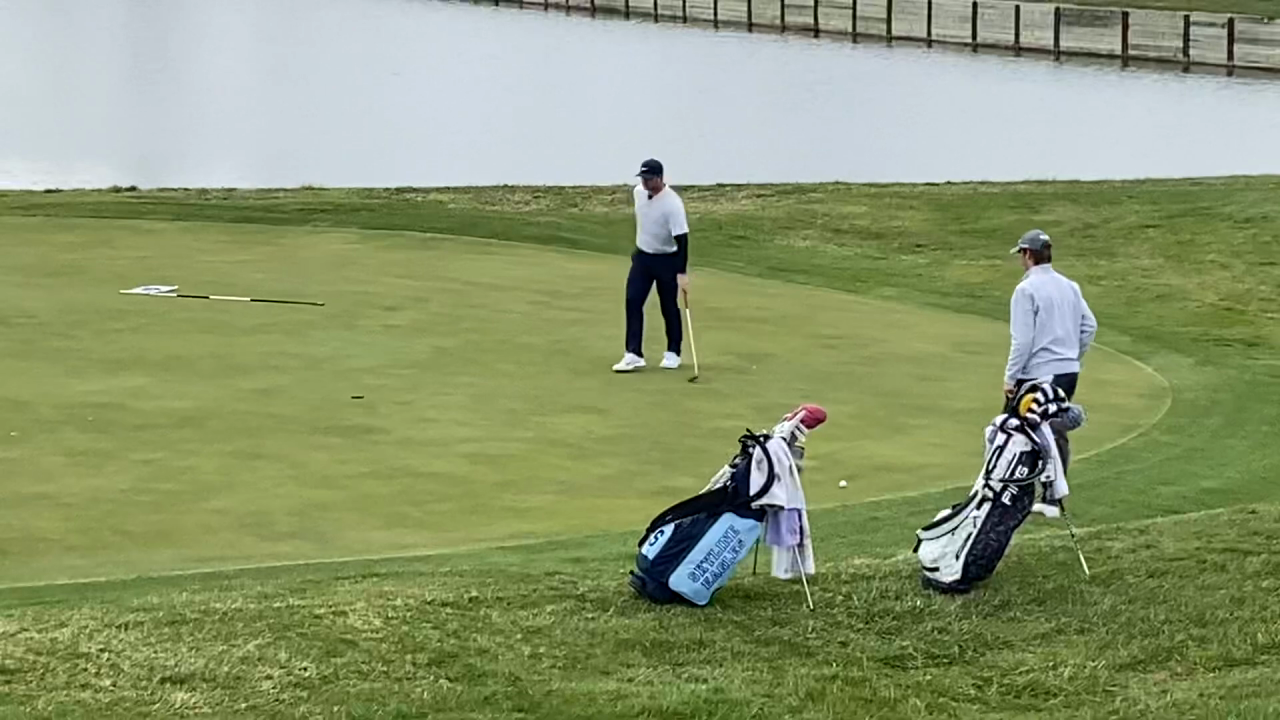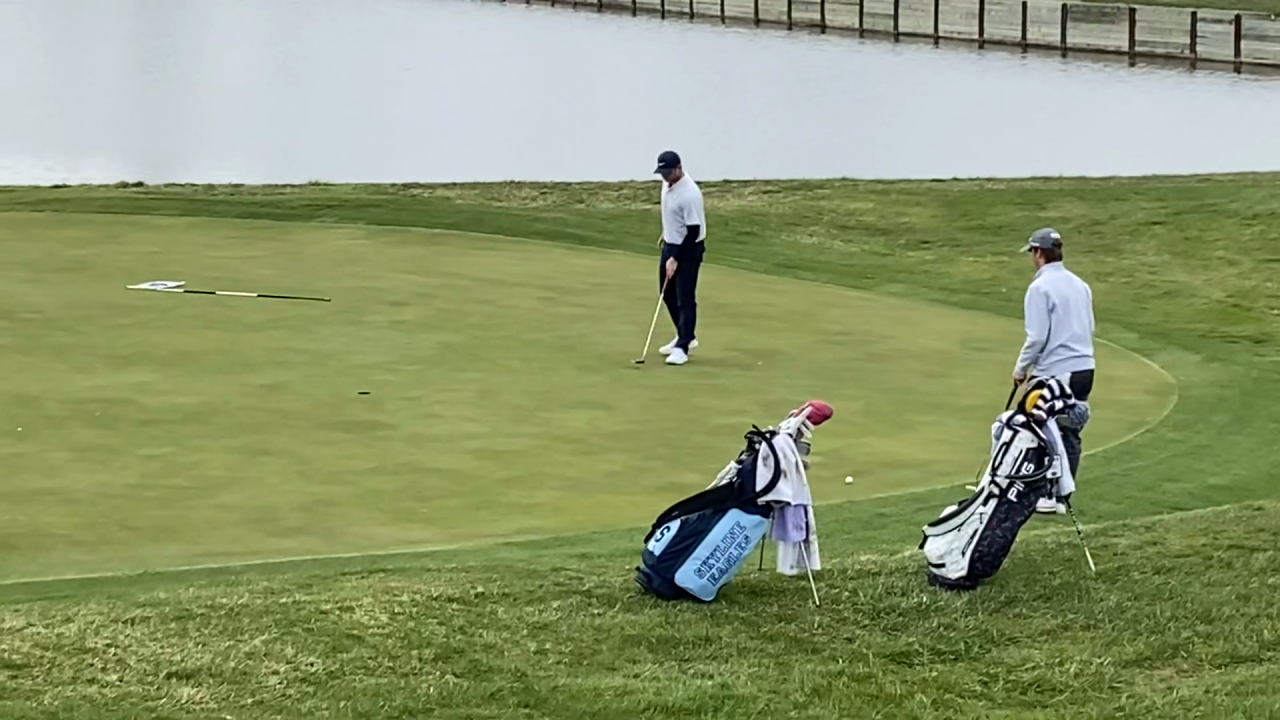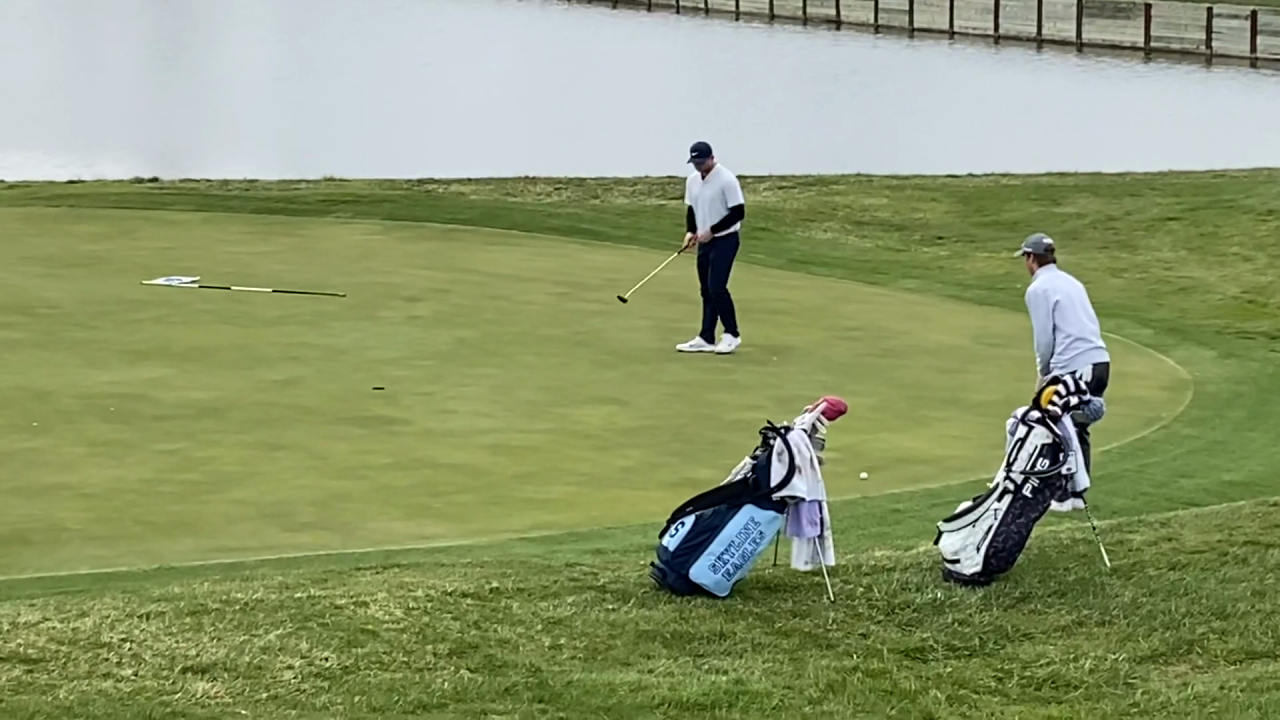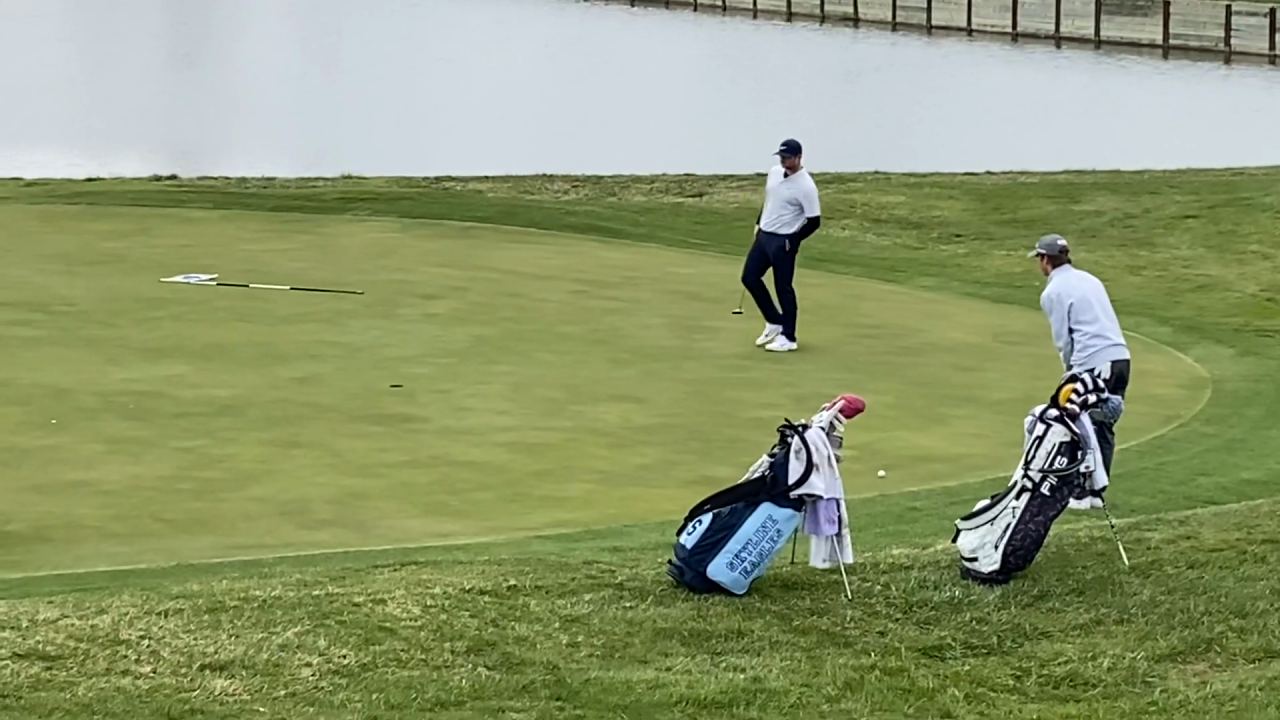
dt=0.7s
person 1, frame 1
left shoulder: (1026, 289)
right shoulder: (1070, 286)
left elbow: (1022, 340)
right elbow: (1089, 327)
left wrist: (1010, 377)
left hip: (1036, 376)
right hip: (1068, 373)
right knee: (1057, 433)
person 1, frame 2
left shoulder: (1040, 287)
right shoulder: (1079, 284)
left elbow: (1037, 336)
right elbow: (1089, 327)
left wrist: (1022, 367)
left hip: (1054, 373)
right hip: (1083, 369)
right knee: (1069, 434)
left ankle: (1047, 496)
right ankle: (1060, 497)
person 1, frame 3
left shoulder: (1038, 288)
right shoulder: (1071, 281)
left elbow: (1044, 337)
left wrist: (1043, 373)
right wrist: (1050, 371)
left hip: (1072, 367)
right hip: (1099, 361)
right knee: (1078, 429)
person 1, frame 4
left shoulder: (1052, 292)
right shoulder: (1089, 279)
left elbow: (1063, 339)
left wrist: (1071, 371)
left hip: (1093, 364)
right hip: (1120, 358)
right knee: (1104, 428)
left ankle: (1080, 493)
right ankle: (1095, 492)
person 2, frame 1
left shoulder: (672, 203)
right shoulder: (638, 192)
left elbow: (682, 240)
left wrist: (682, 273)
left hip: (667, 260)
right hip: (642, 256)
left knee: (669, 307)
right knee: (633, 301)
left ankle: (673, 352)
right ankle: (634, 354)
person 2, frame 2
left shoulder: (690, 193)
right shoulder: (668, 183)
left elbow: (693, 231)
left wrist: (676, 259)
left hip: (688, 250)
right hip: (671, 246)
left knee: (685, 298)
right knee: (668, 294)
left ankle: (682, 347)
right ankle: (686, 337)
person 2, frame 3
left shoulder: (727, 180)
right shoulder: (692, 180)
left elbow: (738, 213)
left wrist: (712, 230)
right wrist: (690, 231)
left hip: (724, 241)
right hip: (705, 242)
left knee: (717, 288)
right knee: (706, 291)
left ankle: (731, 334)
right ankle: (706, 339)
person 2, frame 4
left shoulder: (806, 186)
right shoulder: (774, 173)
left elbow: (813, 222)
left wrist: (792, 242)
right wrist: (758, 224)
left hip: (784, 241)
right hip: (764, 236)
left knee: (783, 287)
right knee: (749, 278)
left ankle: (788, 337)
right ankle: (775, 321)
